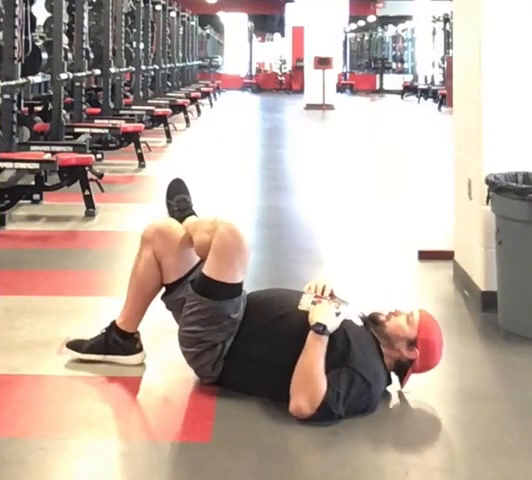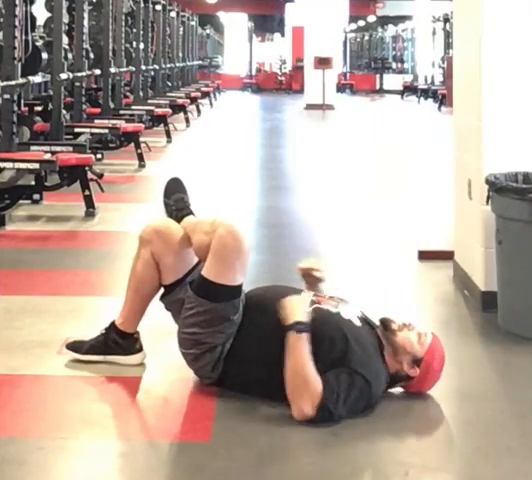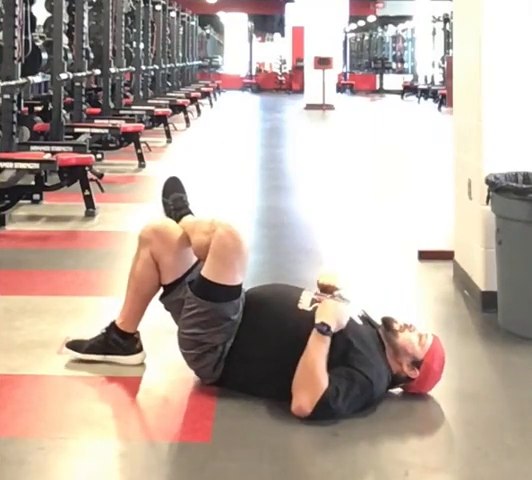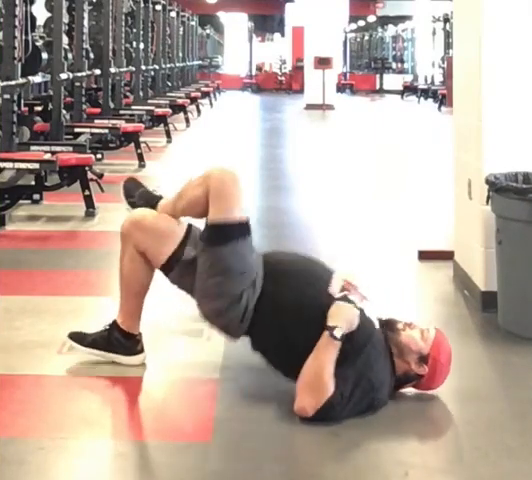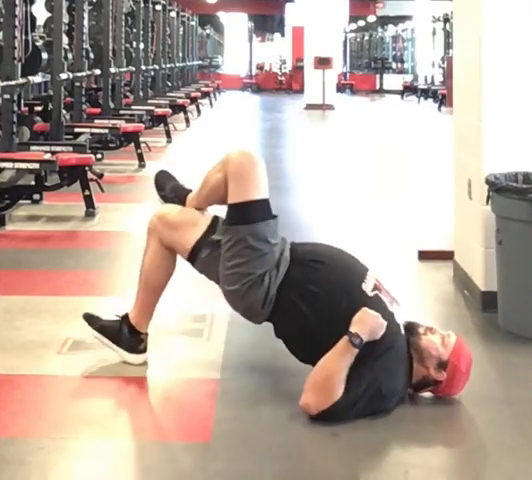
dt=0.4s
person 1, frame 1
left shoulder: (367, 378)
right shoulder: (364, 330)
left elbow: (303, 404)
left wrist: (320, 326)
right wrist: (320, 296)
left hip: (217, 348)
right hip: (236, 318)
left knee: (228, 234)
right knee: (158, 234)
left ankle: (188, 220)
right ankle: (122, 338)
person 1, frame 2
left shoulder: (368, 376)
right shoulder: (366, 328)
left elbow: (305, 407)
left wrist: (298, 324)
right wrist: (314, 287)
left hip: (216, 350)
right hip: (235, 318)
left knee: (227, 237)
right knee: (156, 234)
left ankle: (187, 220)
right ankle: (122, 339)
person 1, frame 3
left shoulder: (369, 374)
right shoulder: (369, 328)
left elbow: (304, 403)
left wrist: (325, 327)
right wrist: (328, 296)
left hip: (216, 349)
right hip: (237, 318)
left knee: (227, 239)
right knee: (155, 234)
left ankle: (186, 220)
right ankle: (122, 338)
person 1, frame 4
left shoulder: (373, 377)
right shoulder: (376, 335)
left elbow: (308, 405)
left wrist: (335, 330)
right wrist: (346, 287)
left hip: (237, 294)
right hip: (258, 277)
left knee: (223, 180)
right knee: (136, 227)
left ankle: (160, 208)
right ankle: (124, 337)
person 1, frame 5
left shoulder: (388, 378)
right shoulder: (395, 333)
left elbow: (314, 403)
left wrist: (355, 337)
left hip: (262, 280)
right hip: (282, 264)
left knee: (242, 162)
right knee: (163, 222)
left ankle: (190, 202)
